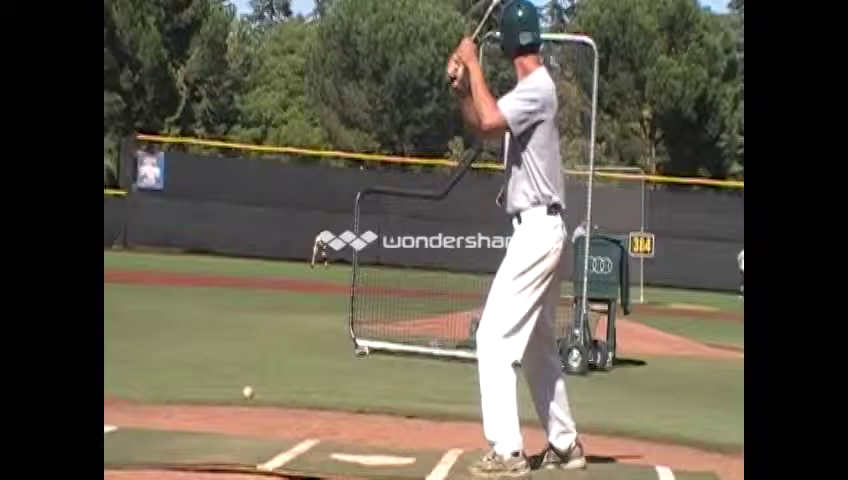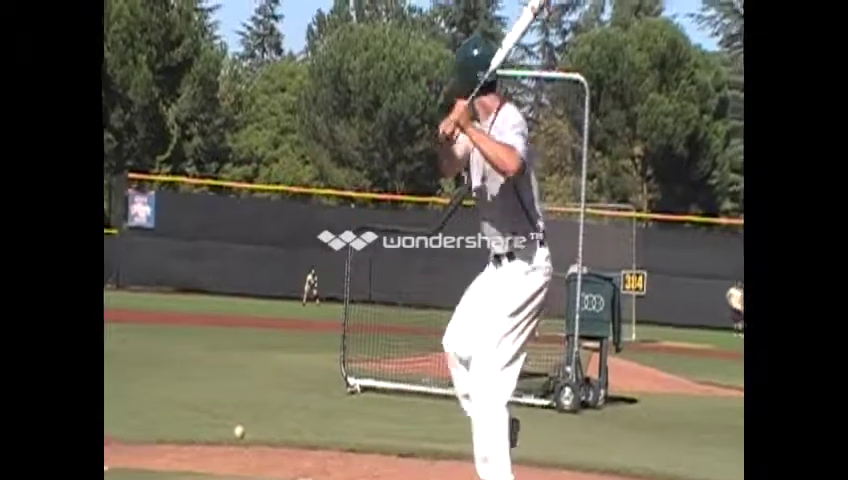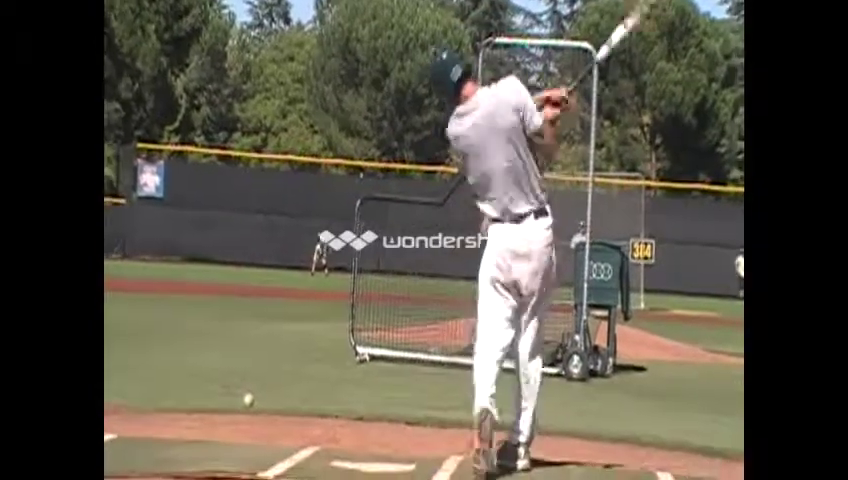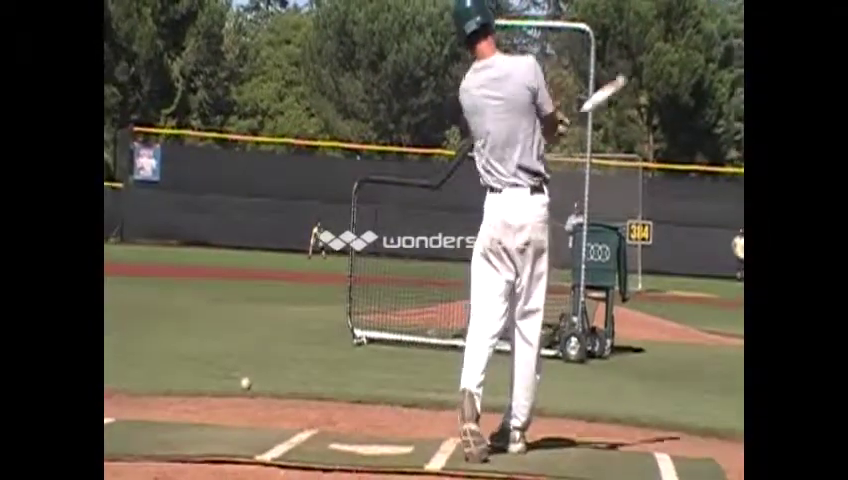
dt=0.7s
person 1, frame 1
left shoulder: (537, 88)
right shoulder: (531, 87)
left elbow: (490, 121)
right elbow: (482, 125)
left wrist: (473, 65)
right wrist: (461, 88)
left hip: (535, 230)
right hip: (540, 231)
left knee: (494, 339)
right knee: (538, 344)
person 1, frame 2
left shoulder: (508, 119)
right shoulder: (477, 121)
left elbow: (512, 165)
right elbow: (449, 169)
left wrist: (470, 129)
right wrist: (447, 137)
left hip: (523, 266)
right hip: (499, 264)
left knee: (488, 376)
right knee: (456, 344)
right ankle: (498, 425)
person 1, frame 3
left shoulder: (455, 129)
right shoulder: (511, 91)
right elbow: (546, 138)
left wrist: (539, 101)
right wrist: (550, 109)
left hip: (502, 237)
right hip: (539, 232)
left knee: (491, 341)
right knee: (531, 347)
left ankle: (485, 410)
right ankle: (519, 443)
person 1, frame 4
left shoulder: (467, 89)
right shoulder: (526, 68)
right elbow: (550, 125)
right wrist: (553, 120)
left hip: (497, 206)
right hip: (534, 206)
left knee: (486, 316)
right knee: (528, 323)
left ankle: (470, 398)
right ankle: (515, 426)
